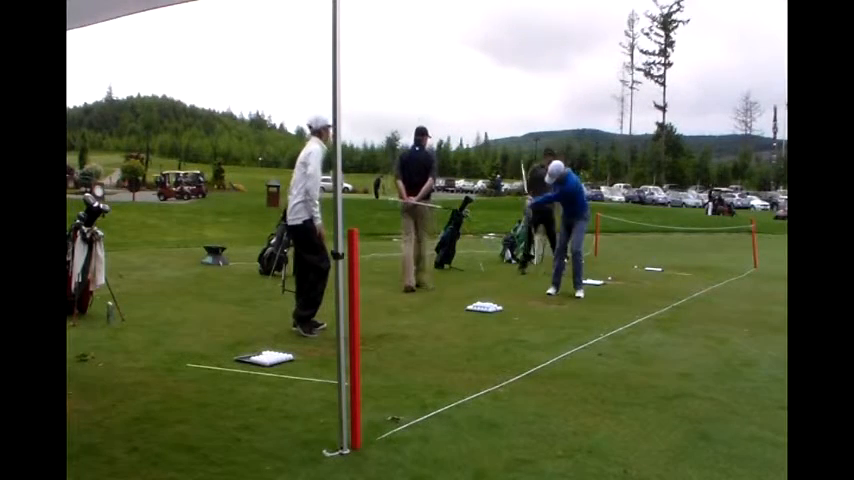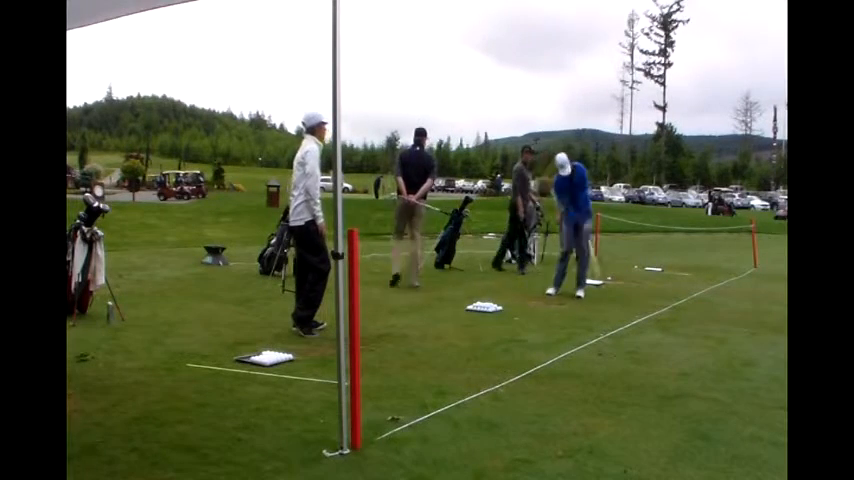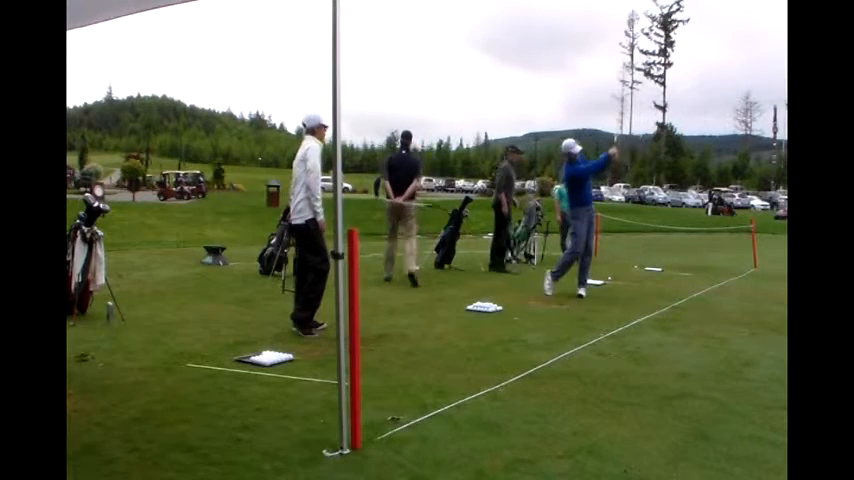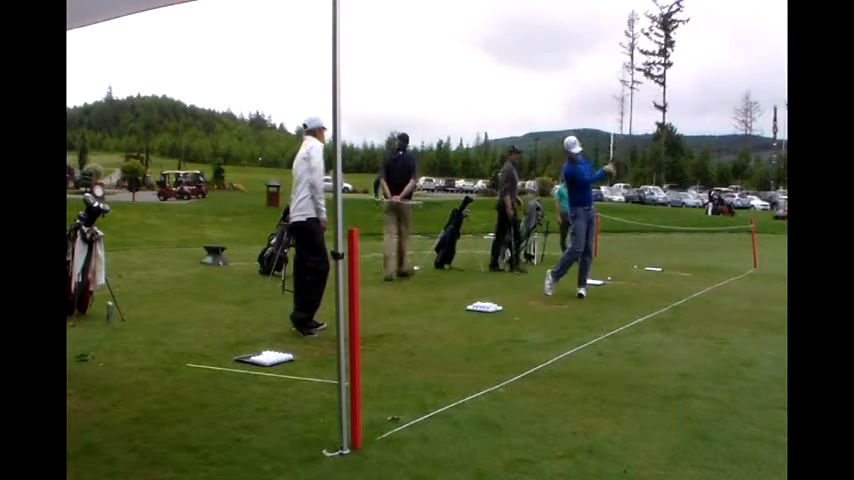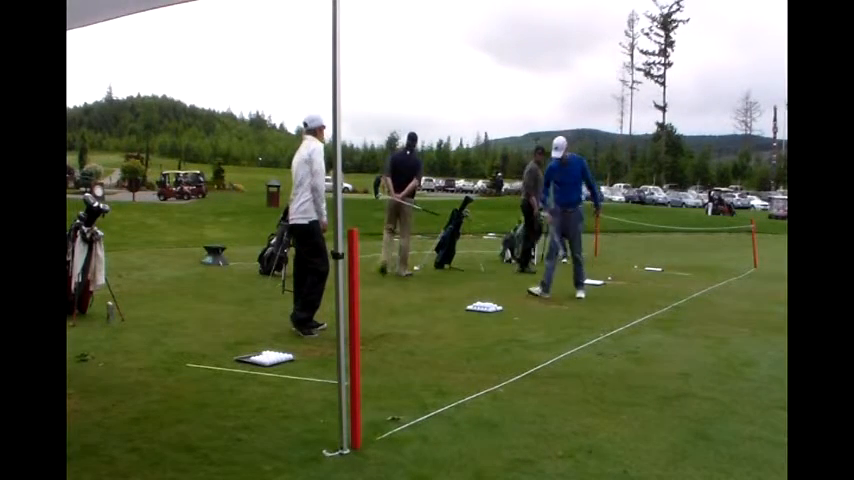
dt=0.5s
person 1, frame 1
left shoulder: (309, 149)
right shoulder: (315, 150)
right elbow: (311, 187)
right wrist: (317, 220)
left hip: (295, 217)
right hip: (304, 217)
left knee: (305, 267)
right knee: (320, 265)
left ankle: (303, 317)
right ankle: (303, 317)
person 1, frame 2
left shoulder: (305, 148)
right shoulder: (312, 149)
right elbow: (311, 186)
right wrist: (319, 218)
left hip: (297, 218)
right hip: (306, 218)
left knee: (306, 267)
right knee: (320, 266)
left ankle: (303, 317)
right ankle: (303, 318)
person 1, frame 3
left shoulder: (304, 149)
right shoulder: (312, 147)
right elbow: (312, 184)
right wrist: (320, 216)
left hip: (298, 217)
right hip: (307, 217)
left knee: (305, 266)
right knee: (319, 266)
left ankle: (303, 317)
right ankle: (302, 318)
person 1, frame 4
left shoulder: (302, 150)
right shoulder: (315, 146)
right elbow: (316, 181)
right wrist: (322, 214)
left hip: (297, 216)
right hip: (308, 216)
left knee: (304, 267)
right knee: (318, 267)
left ankle: (302, 318)
right ankle: (302, 318)
person 1, frame 5
left shoulder: (300, 151)
right shoulder: (316, 147)
left elbow: (303, 184)
right elbow: (317, 183)
right wrist: (323, 216)
left hip: (296, 217)
right hip: (308, 217)
left knee: (303, 268)
right knee: (319, 267)
left ankle: (303, 318)
right ankle: (302, 318)
person 2, frame 1
left shoulder: (403, 156)
right shoulder: (429, 157)
left elbow: (398, 179)
right elbow: (431, 180)
left wrist: (406, 197)
right wrist: (417, 198)
left hip: (406, 203)
right hip: (422, 202)
left knee: (408, 241)
right knee: (421, 240)
left ankle: (409, 282)
right ankle: (420, 279)
person 2, frame 2
left shoulder: (403, 155)
right shoulder: (429, 158)
left elbow: (398, 177)
right elbow: (430, 181)
left wrist: (405, 195)
right wrist: (416, 197)
left hip: (403, 199)
right hip: (419, 202)
left knee: (398, 235)
right knee: (416, 239)
left ankle: (396, 271)
right ankle: (414, 279)
person 2, frame 3
left shoulder: (391, 158)
right shoulder: (415, 160)
left elbow: (385, 180)
right elbow: (416, 182)
left wrist: (393, 198)
right wrist: (403, 198)
left hip: (392, 202)
right hip: (408, 202)
left knee: (391, 237)
right knee: (410, 236)
left ankle: (388, 273)
right ankle: (411, 269)
person 2, frame 4
left shoulder: (388, 159)
right shoulder: (411, 160)
left elbow: (382, 180)
right elbow: (413, 182)
left wrist: (390, 196)
right wrist: (400, 197)
left hip: (390, 201)
right hip: (404, 201)
left knee: (389, 235)
right knee: (403, 235)
left ankle: (389, 272)
right ankle: (402, 268)
person 2, frame 5
left shoulder: (395, 156)
right shoulder: (417, 161)
left elbow: (387, 176)
right elbow: (416, 182)
left wrist: (393, 193)
right wrist: (402, 195)
left hip: (392, 198)
right hip: (407, 199)
left knee: (388, 229)
right knee: (404, 234)
left ankle: (384, 262)
right ankle: (402, 269)
person 3, frame 1
left shoulder: (570, 185)
right shoulder: (560, 176)
left elbow: (551, 198)
right elbow: (553, 195)
left wrist: (533, 203)
right wrist: (535, 200)
left hip: (580, 217)
right hip: (566, 215)
left knee: (575, 249)
right knee: (560, 249)
left ankle: (579, 287)
right ankle: (555, 285)
person 3, frame 2
left shoulder: (580, 169)
right shoulder: (558, 181)
left elbow: (583, 195)
right elbow: (566, 205)
left wrist: (586, 219)
right wrist: (579, 222)
left hip: (584, 213)
right hip: (569, 215)
left knee: (583, 250)
right knee: (566, 250)
left ankle: (580, 286)
right ankle: (556, 285)
person 3, frame 3
left shoulder: (579, 159)
right shoulder: (571, 171)
left elbow: (594, 169)
right elbow: (592, 168)
left wrist: (609, 159)
right wrist: (608, 155)
left hip: (589, 209)
right hip: (578, 211)
left knee: (588, 250)
right knee: (576, 249)
left ankle: (582, 285)
right ankle: (553, 275)
person 3, frame 4
left shoulder: (581, 159)
right shoulder: (569, 169)
left elbow: (592, 175)
right elbow: (586, 180)
left wrist: (606, 170)
right wrist: (604, 171)
left hip: (589, 209)
right hip: (578, 211)
left knee: (588, 250)
right knee: (576, 248)
left ankle: (581, 285)
right ankle: (553, 274)
person 3, frame 5
left shoulder: (579, 162)
right shoulder: (552, 166)
left elbow: (590, 184)
right elbow: (544, 188)
left wrist: (597, 205)
right wrist: (545, 209)
left hip: (574, 212)
right hip: (557, 211)
left knee: (576, 251)
right knee: (552, 249)
left ankle: (580, 287)
right ankle: (544, 288)
person 4, frame 1
right shoulder: (535, 170)
right elbow: (527, 189)
right wrist: (528, 206)
left hip: (548, 208)
right hip: (535, 208)
left knee: (553, 237)
right knee: (530, 236)
right ankle: (523, 265)
person 4, frame 2
left shoulder: (525, 168)
right shoulder: (519, 168)
right elbow: (516, 191)
left wrist: (531, 197)
right wrist: (520, 209)
left hip: (522, 206)
right hip: (517, 207)
left knee: (511, 236)
right knee: (522, 236)
left ankle: (497, 262)
right ankle: (521, 265)
person 4, frame 3
left shoulder: (509, 167)
right shoulder: (505, 167)
right elbow: (499, 188)
left wrist: (512, 199)
right wrist: (504, 205)
left hip: (504, 205)
right hip: (501, 205)
left knee: (499, 234)
right knee: (503, 235)
left ankle: (494, 264)
right ankle: (498, 264)
person 4, frame 4
left shoulder: (511, 168)
right shoulder: (508, 168)
right elbow: (504, 191)
left wrist: (516, 198)
right wrist: (509, 208)
left hip: (509, 206)
right hip: (506, 206)
left knee: (508, 235)
right knee: (502, 235)
person 4, frame 5
left shoulder: (536, 168)
right shoulder: (533, 169)
right elbow: (529, 191)
right wrist: (535, 207)
left hip: (532, 205)
right hip: (530, 205)
left knee: (533, 233)
right knee: (531, 234)
